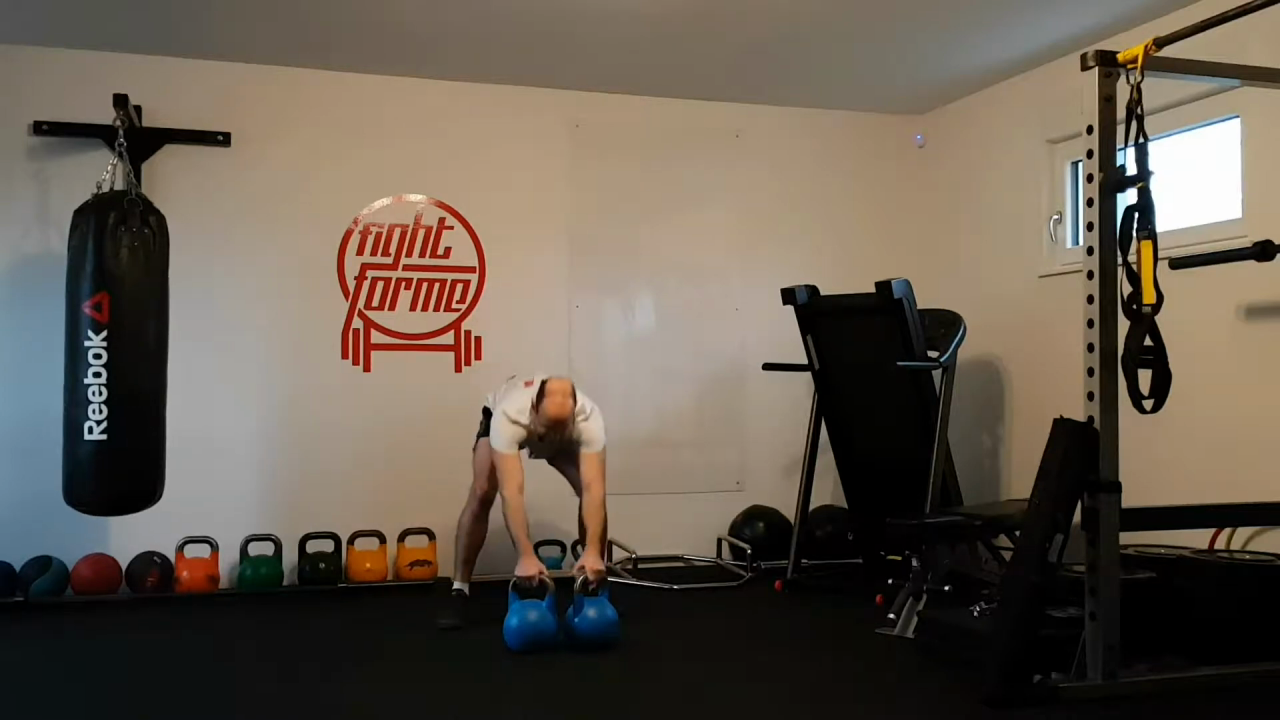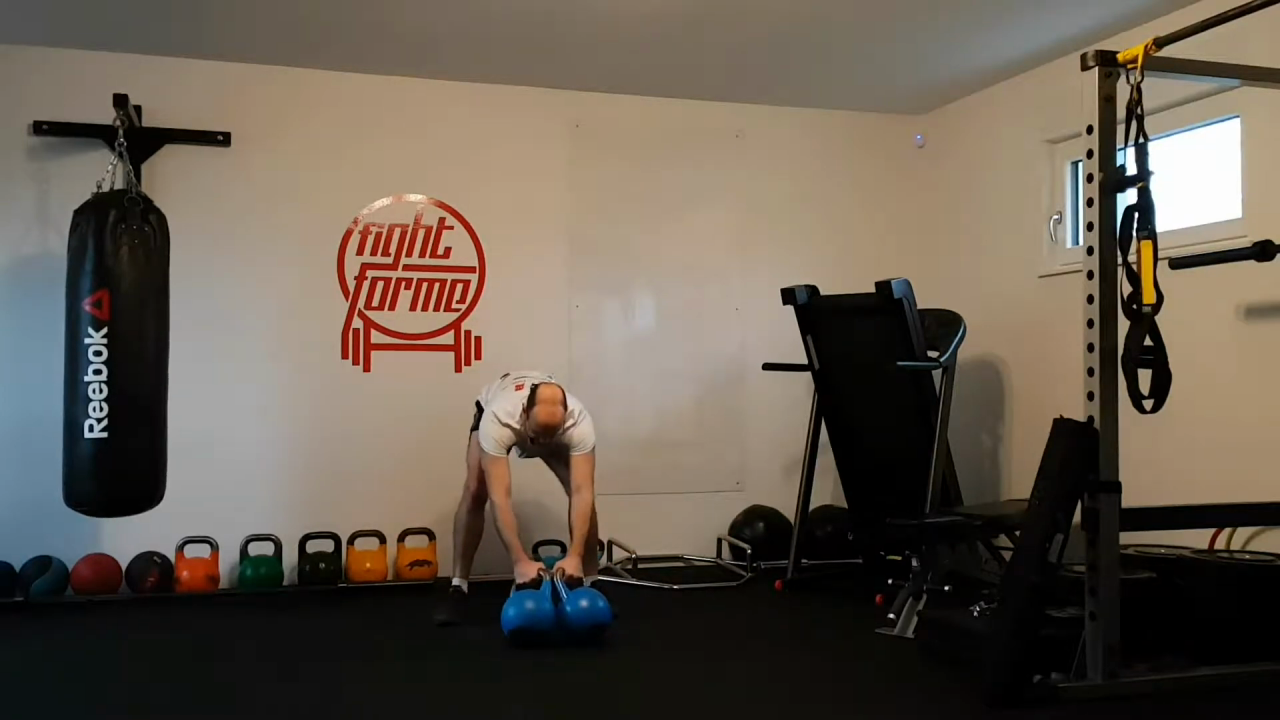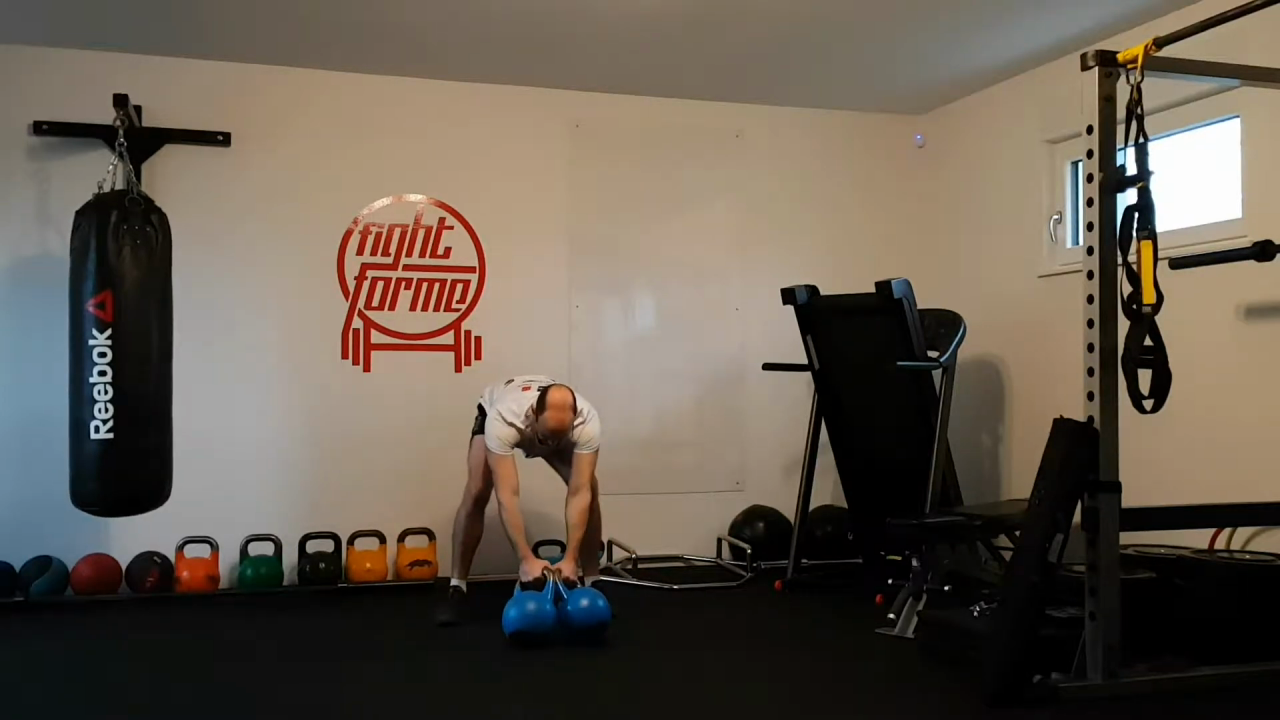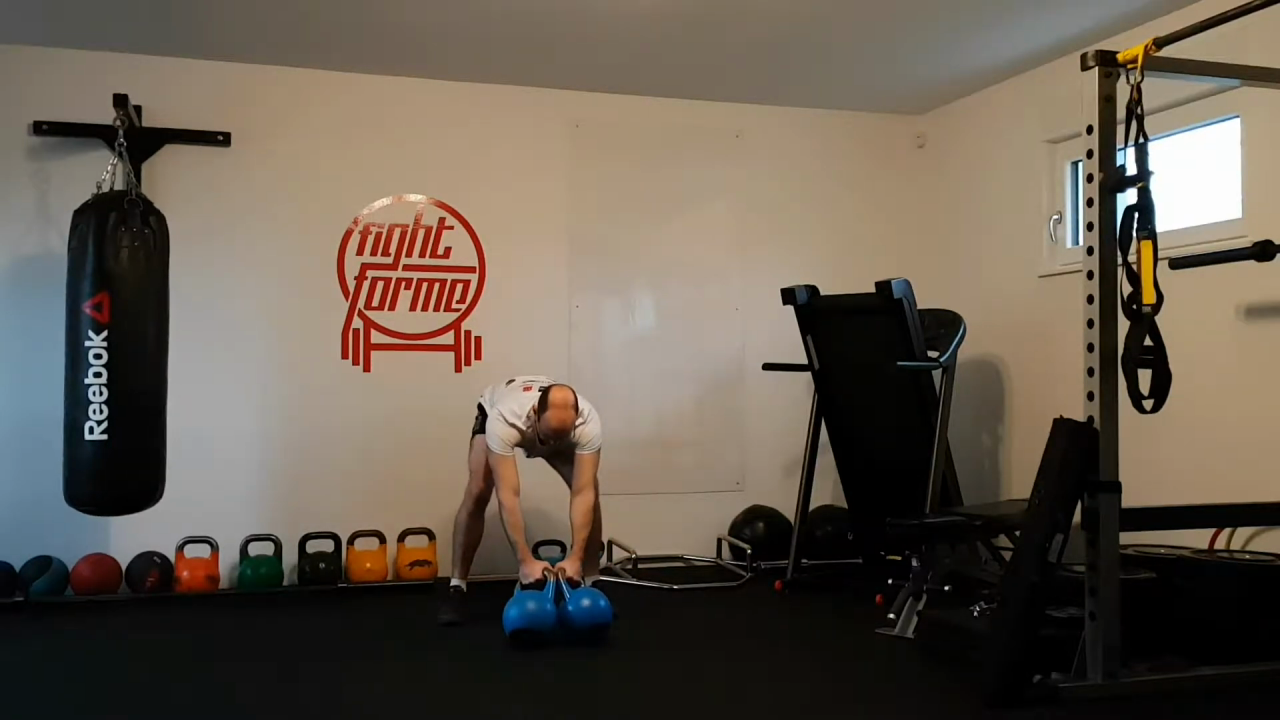
dt=0.7s
person 1, frame 1
left shoulder: (588, 417)
right shoulder: (509, 417)
left elbow: (594, 489)
right elbow: (512, 492)
left wrist: (593, 551)
right wrist: (526, 555)
left knee: (587, 492)
right knee: (481, 494)
right ankle: (459, 591)
person 1, frame 2
left shoulder: (579, 422)
right shoulder: (496, 420)
left elbow: (582, 493)
right elbow: (499, 497)
left wrist: (574, 555)
right wrist: (520, 561)
right hip: (492, 406)
left knee: (581, 492)
right knee: (475, 491)
left ankle: (591, 585)
right ankle: (458, 588)
person 1, frame 3
left shoulder: (587, 422)
right shoulder: (502, 419)
left elbow: (579, 493)
right elbow: (507, 495)
left wrist: (570, 559)
right wrist: (526, 558)
left hip: (553, 423)
left knee: (590, 490)
right knee: (476, 493)
left ankle: (593, 584)
right ankle: (457, 589)
person 1, frame 4
left shoulder: (588, 422)
right shoulder: (503, 420)
left elbow: (583, 493)
right elbow: (508, 495)
left wrist: (575, 557)
right wrist: (526, 560)
left hip: (555, 423)
left knee: (591, 490)
right knee: (477, 493)
left ankle: (592, 584)
right ankle: (457, 588)
